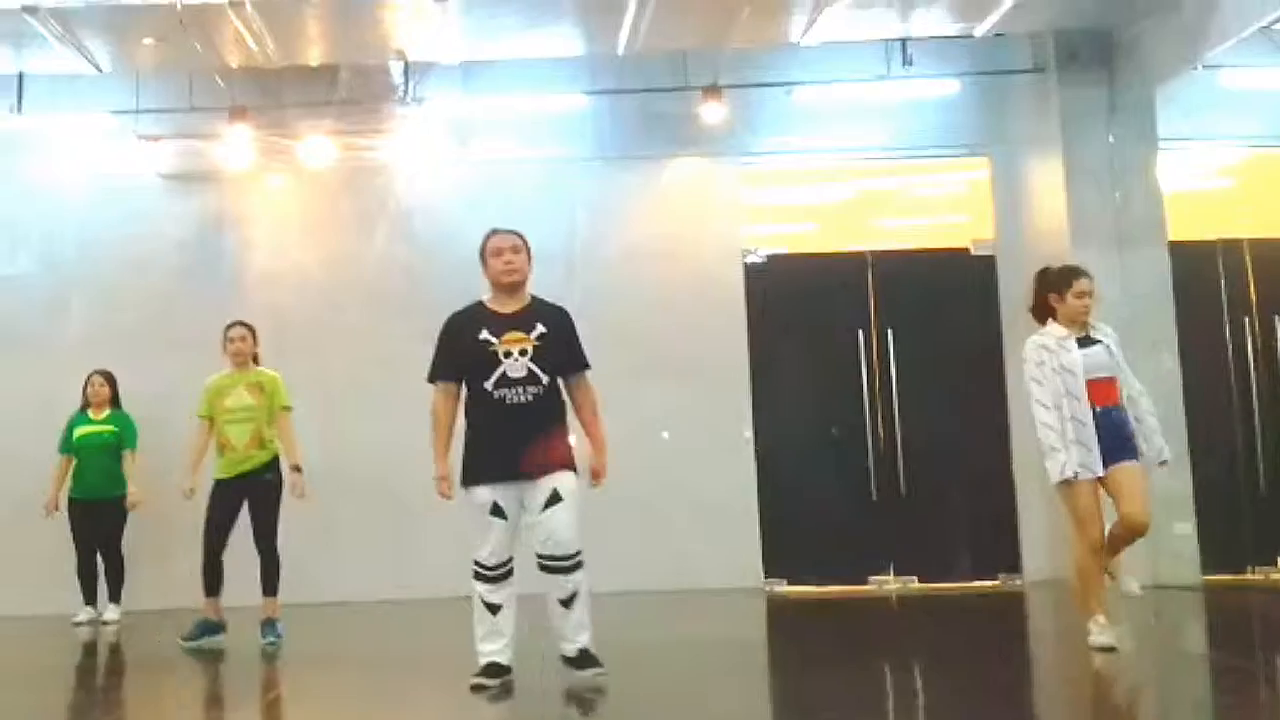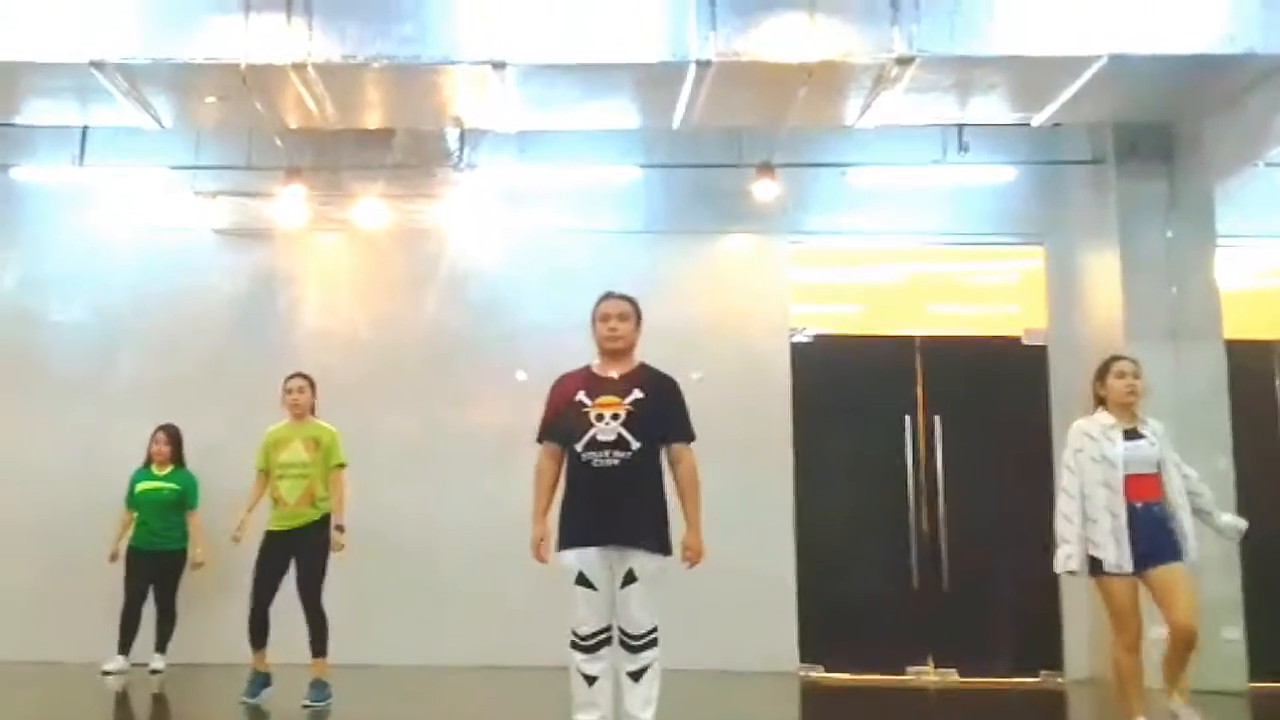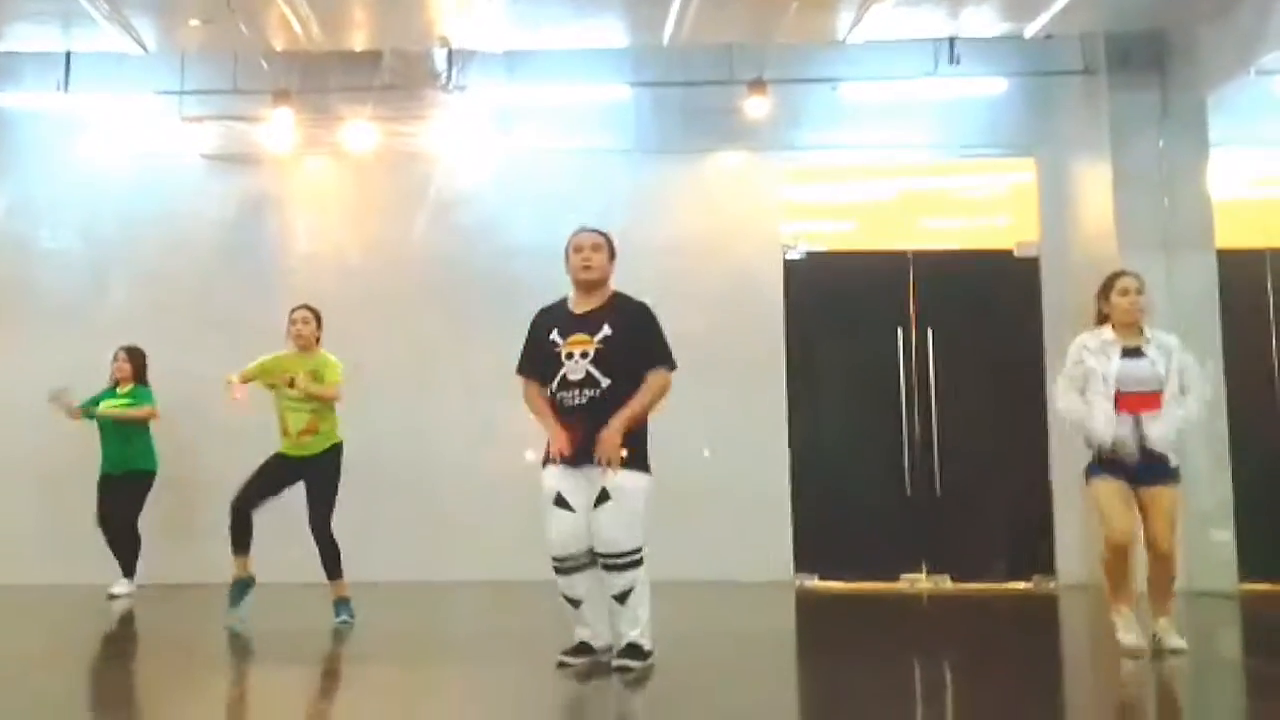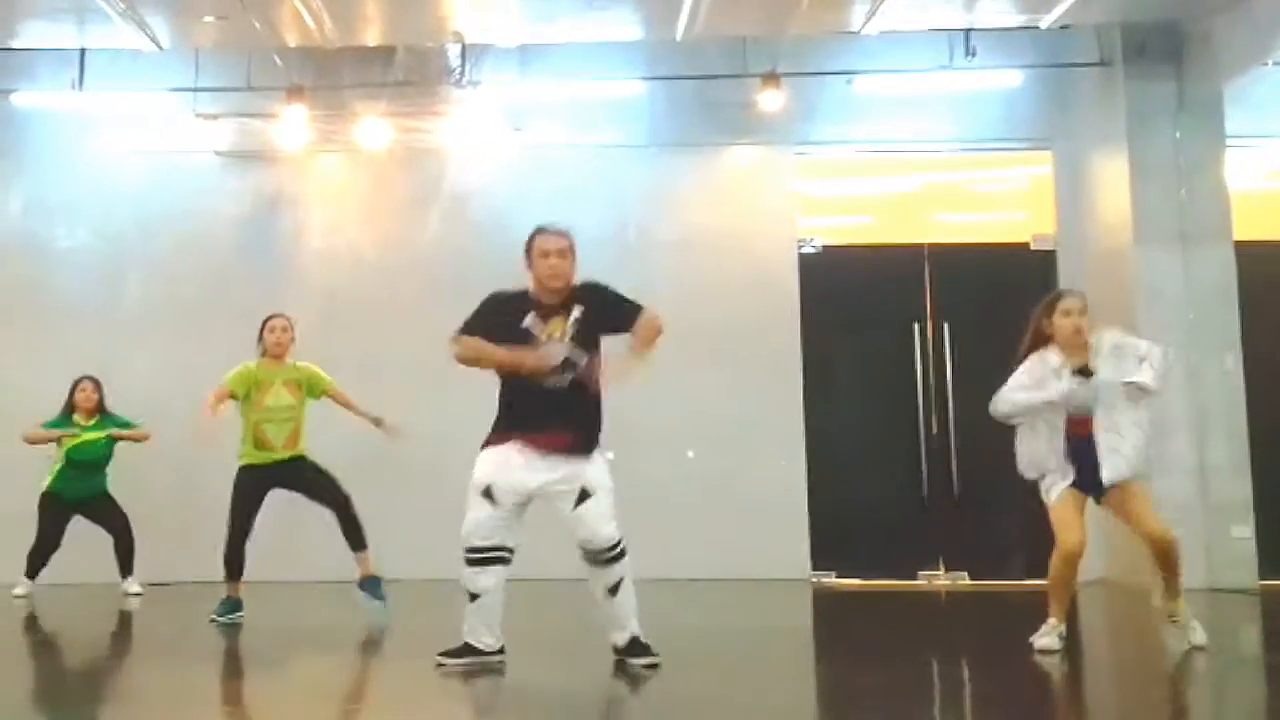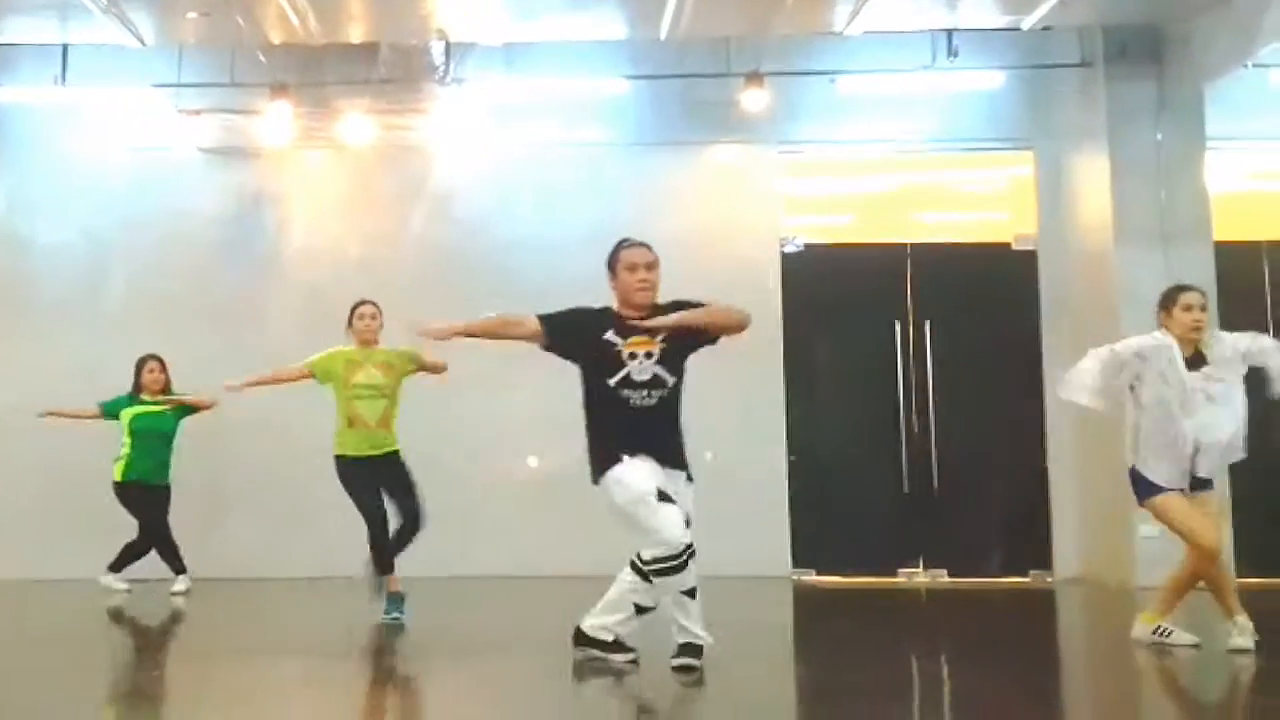
dt=1s
person 1, frame 1
left shoulder: (555, 319)
right shoulder: (462, 325)
left elbow: (579, 387)
right elbow: (445, 395)
left wrist: (598, 448)
right wrist: (441, 459)
left hip: (551, 461)
right hip: (487, 465)
left knee: (562, 550)
right knee: (492, 561)
left ankle: (576, 647)
right ankle: (495, 658)
person 1, frame 2
left shoulder: (660, 387)
right shoulder: (567, 387)
left elbow: (681, 459)
right elbow: (550, 456)
left wrist: (693, 527)
right wrist: (539, 520)
left hip: (641, 531)
right hip: (581, 531)
left knee: (637, 630)
right knee: (588, 632)
person 1, frame 3
left shoulder: (634, 315)
right shoulder: (547, 320)
left elbow: (660, 378)
right elbow: (531, 383)
left wrist: (619, 425)
right wrist: (553, 428)
left hip: (621, 451)
right hip: (567, 454)
left knee: (619, 550)
right knee: (566, 551)
left ankle: (635, 641)
right ankle: (592, 639)
person 1, frame 4
left shoulder: (592, 299)
right shoulder: (503, 306)
left elbow: (650, 322)
right elbow: (463, 349)
left wrist: (624, 362)
right wrist: (523, 358)
left hip: (578, 452)
right hip: (513, 446)
left knee: (603, 541)
right knee: (480, 538)
left ankle: (628, 638)
right ankle: (483, 641)
person 1, frame 5
left shoulder: (678, 319)
right shoulder: (587, 325)
left elbow: (739, 320)
right elbow: (520, 326)
left wrist: (686, 317)
right wrist: (456, 328)
left hip: (670, 459)
right hip: (621, 458)
left knee: (661, 556)
right knee: (671, 540)
left ankle: (597, 632)
right ankle: (691, 638)
person 2, frame 1
left shoulder: (1106, 335)
right shoulder: (1039, 346)
left elbow: (1131, 388)
right elbow: (1043, 405)
left wrist: (1153, 438)
right wrist: (1058, 456)
left hip: (1118, 432)
right hip: (1077, 441)
left knee: (1137, 518)
right knee: (1089, 537)
left ankle: (1108, 557)
right ankle: (1097, 620)
person 2, frame 2
left shoulder: (1154, 430)
right shoulder: (1084, 432)
left elbow: (1183, 478)
right elbow: (1071, 491)
left wrist: (1219, 518)
right wrist: (1069, 546)
left hip: (1158, 529)
right hip: (1112, 535)
left knee: (1185, 626)
right knee: (1128, 637)
person 2, frame 3
left shoulder: (1167, 344)
right shoulder: (1087, 346)
left elbow: (1194, 393)
right elbow: (1066, 398)
left wrist: (1166, 427)
right wrist: (1105, 429)
left hip: (1157, 448)
right hip: (1111, 451)
left knee: (1163, 546)
right knee: (1119, 536)
left ankle: (1163, 624)
right ankle: (1123, 610)
person 2, frame 4
left shoulder: (1113, 344)
right shoulder: (1038, 366)
left elbow: (1153, 354)
right elbow: (1001, 406)
left wrist: (1148, 376)
right wrist: (1052, 392)
left hip: (1112, 459)
right hip: (1063, 465)
left knee: (1160, 535)
right knee: (1070, 545)
left ankle: (1176, 606)
right ankle: (1055, 622)
person 2, frame 5
left shoulder: (1221, 347)
right shoulder: (1151, 348)
right elbow: (1105, 359)
right wrist: (1085, 389)
left hip: (1201, 469)
right hip: (1156, 471)
left knee: (1203, 558)
right knee: (1207, 544)
left ankle: (1151, 621)
right ankle: (1238, 620)
person 3, frame 1
left shoulder: (270, 381)
right shoulder: (213, 386)
left elbow: (284, 426)
right elbow: (204, 432)
left wrist: (295, 468)
right wrist: (192, 474)
left hip: (264, 471)
right hip: (226, 475)
left knee: (266, 545)
right knee: (212, 545)
left ankle: (270, 619)
right ankle: (212, 620)
person 3, frame 2
left shoulder: (327, 435)
right shoulder: (272, 436)
left elbow: (336, 484)
right elbow: (261, 482)
left wrist: (338, 525)
right wrist: (244, 515)
left hip: (313, 527)
right hip: (277, 528)
left knee: (311, 601)
right knee: (259, 600)
left ankle: (320, 682)
right ankle: (260, 672)
person 3, frame 3
left shoulder: (327, 363)
right shoulder: (276, 362)
left elbow: (333, 394)
right elbow: (237, 376)
left wrist: (295, 383)
right wrist: (236, 386)
left hip: (324, 454)
right hip: (288, 454)
left knee: (320, 528)
right knee: (241, 504)
left ankle: (341, 600)
right ankle: (242, 577)
person 3, frame 4
left shoulder: (305, 373)
right shoulder: (247, 373)
left elbow: (340, 396)
right elbow: (215, 397)
left wrist: (371, 418)
right wrist: (210, 419)
left hip: (293, 460)
right hip: (254, 466)
left knee: (342, 503)
right knee: (236, 534)
left ankle: (368, 576)
right ankle: (232, 600)
person 3, frame 5
left shoulder: (398, 357)
right shoulder: (335, 359)
left elbow: (440, 366)
right elbow: (291, 373)
left wrist: (425, 363)
right wrist: (247, 382)
left hip: (388, 453)
right hip: (351, 456)
left knee: (413, 517)
right knee: (377, 520)
left ankle: (381, 572)
right ankle: (392, 591)
person 4, frame 1
left shoulder: (121, 420)
right shoulder: (75, 422)
left elbow: (128, 456)
right elbow: (65, 460)
left wrist: (132, 488)
right wrist: (53, 494)
left hip: (112, 497)
right hip: (80, 497)
left knee: (110, 549)
right knee: (83, 553)
left ankle: (114, 604)
right ankle: (89, 606)
person 4, frame 2
left shoulder: (185, 478)
right shoulder: (139, 476)
left elbow: (192, 516)
right elbow: (129, 512)
left wrist: (197, 549)
right wrist: (116, 543)
left hip: (171, 550)
right hip: (139, 548)
left knee: (165, 602)
right knee: (132, 600)
left ankle: (159, 655)
right ankle: (122, 657)
person 4, frame 3
left shoulder: (142, 394)
right shoulder: (105, 395)
left elbow: (148, 412)
right elbow: (78, 413)
left wrist: (112, 413)
right wrist: (65, 404)
left hip: (139, 468)
right hip: (111, 470)
left knee: (125, 521)
right knee: (106, 520)
left ankle: (127, 580)
right ankle: (126, 574)
person 4, frame 4
left shoulder: (110, 421)
right shoulder: (63, 423)
left elbow: (144, 433)
right elbow: (29, 437)
left wrist: (121, 433)
right wrist: (61, 433)
left hip: (95, 494)
right hip: (58, 494)
left knee: (122, 528)
right knee: (46, 541)
left ankle: (128, 579)
right ankle: (28, 580)
person 4, frame 5
left shoulder: (175, 403)
right shoulder: (126, 403)
left elbow: (210, 402)
right elbow: (92, 412)
left wrist: (180, 400)
right wrist: (55, 412)
left hip: (159, 483)
right hip: (128, 480)
left knee: (149, 537)
right knee: (158, 527)
left ankle: (111, 574)
right ankle: (181, 575)
